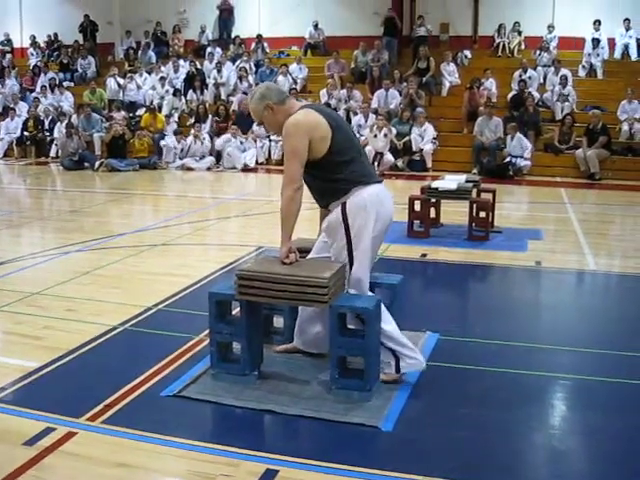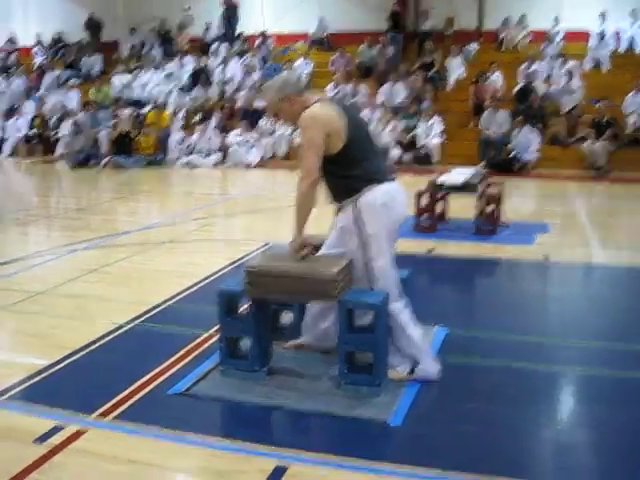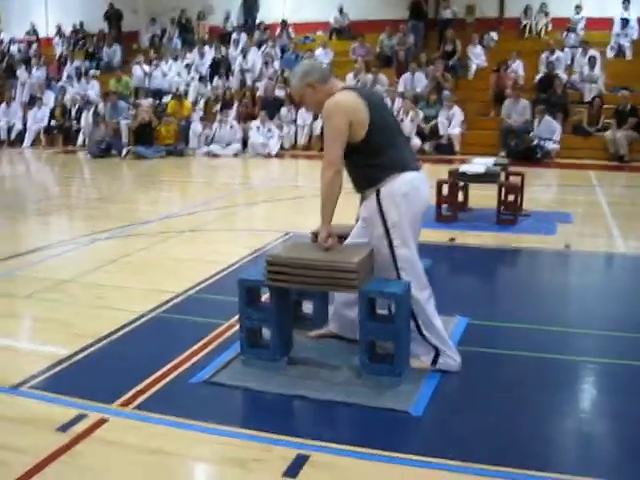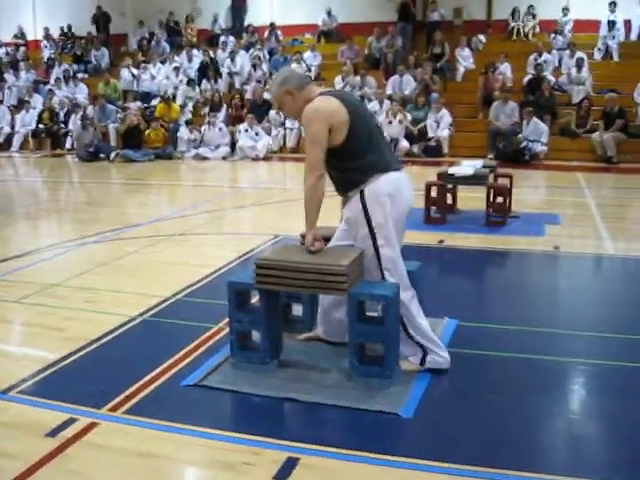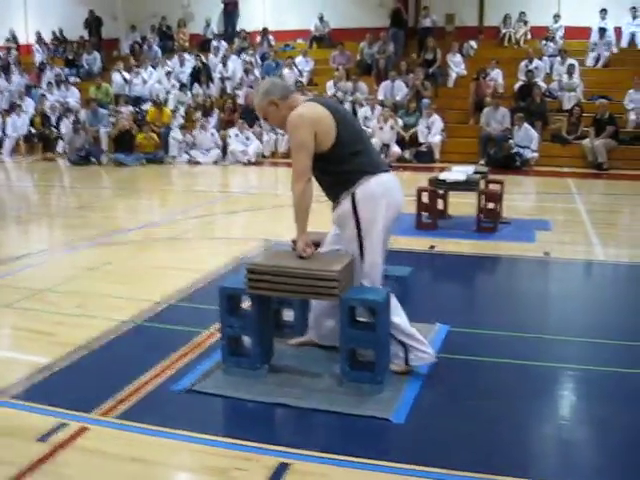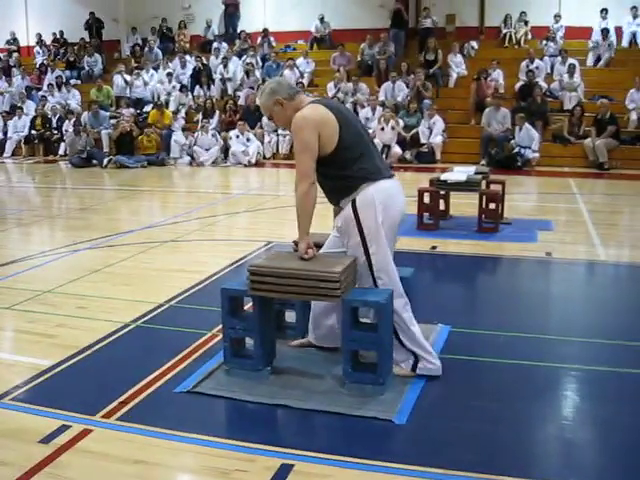
dt=0.2s
person 1, frame 1
left shoulder: (296, 123)
right shoulder: (314, 115)
left elbow: (292, 186)
left wrist: (285, 241)
right wrist: (324, 227)
left hip: (359, 205)
right hip: (363, 201)
left knee: (350, 288)
left ankle: (398, 358)
right ankle: (310, 340)
person 1, frame 2
left shoulder: (312, 117)
right shoulder: (331, 110)
left elbow: (309, 179)
left wrist: (299, 234)
right wrist: (340, 218)
left hip: (372, 203)
right hip: (368, 200)
left knee: (379, 287)
left ankle: (413, 362)
right ankle: (318, 335)
person 1, frame 3
left shoulder: (336, 105)
right shoulder: (358, 97)
left elbow: (332, 170)
left wrist: (325, 225)
right wrist: (364, 207)
left hip: (394, 191)
right hip: (398, 186)
left knee: (404, 277)
left ankle: (437, 353)
right ankle: (345, 324)
person 1, frame 4
left shoulder: (315, 110)
right shoulder: (338, 100)
left elbow: (315, 174)
left wrist: (311, 229)
right wrist: (348, 208)
left hip: (378, 192)
right hip: (382, 187)
left knee: (387, 277)
left ankle: (424, 353)
right ankle: (332, 328)
person 1, frame 5
left shoulder: (300, 116)
right shoulder: (320, 108)
left elbow: (302, 180)
left wrist: (301, 235)
right wrist: (339, 215)
left hip: (368, 195)
right hip: (372, 190)
left knee: (364, 280)
left ankle: (409, 350)
right ankle: (324, 332)
person 1, frame 6
left shoulder: (304, 118)
right shoulder: (325, 109)
left elbow: (306, 182)
left wrist: (303, 237)
right wrist: (340, 219)
left hip: (370, 200)
right hip: (376, 194)
left knee: (379, 284)
left ankle: (417, 359)
right ankle: (325, 334)
